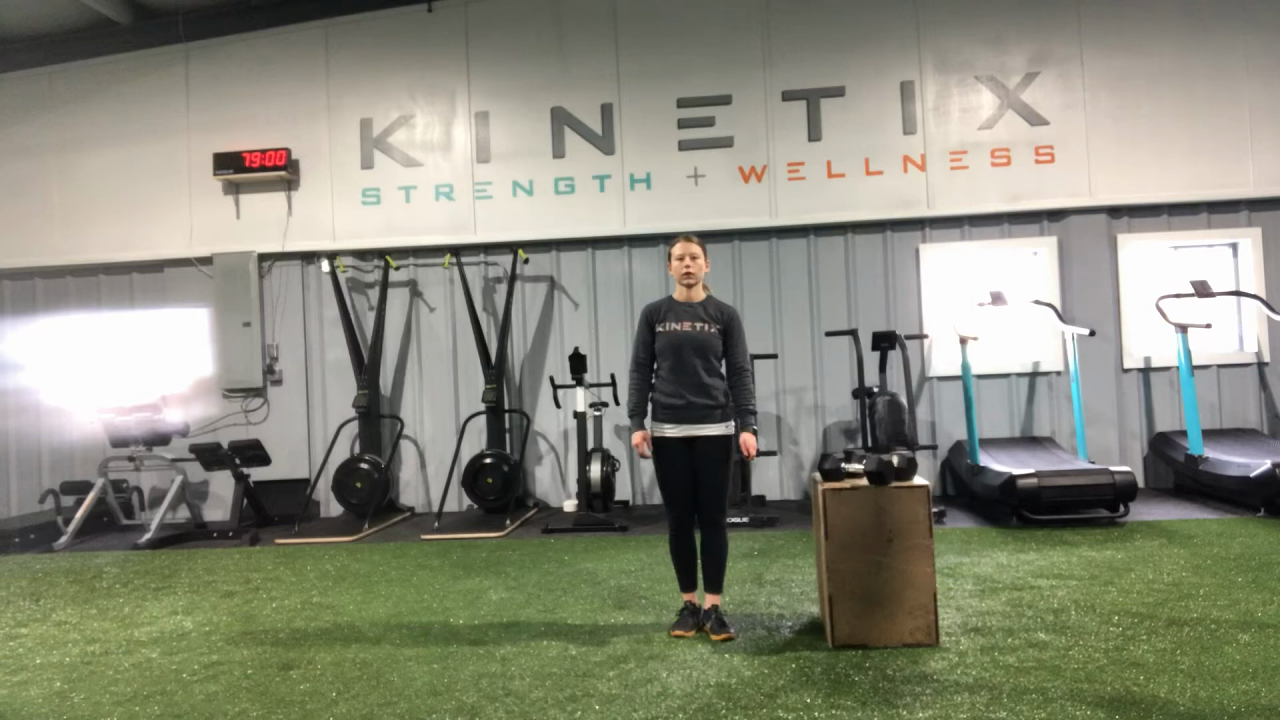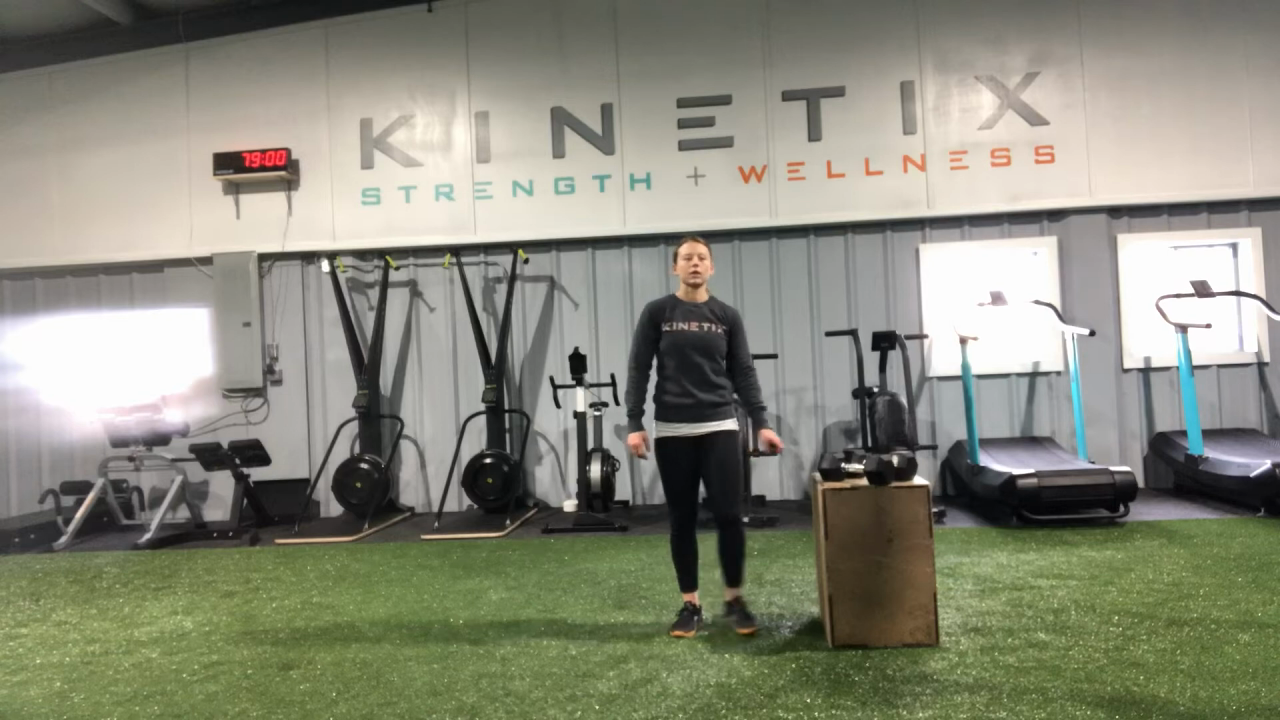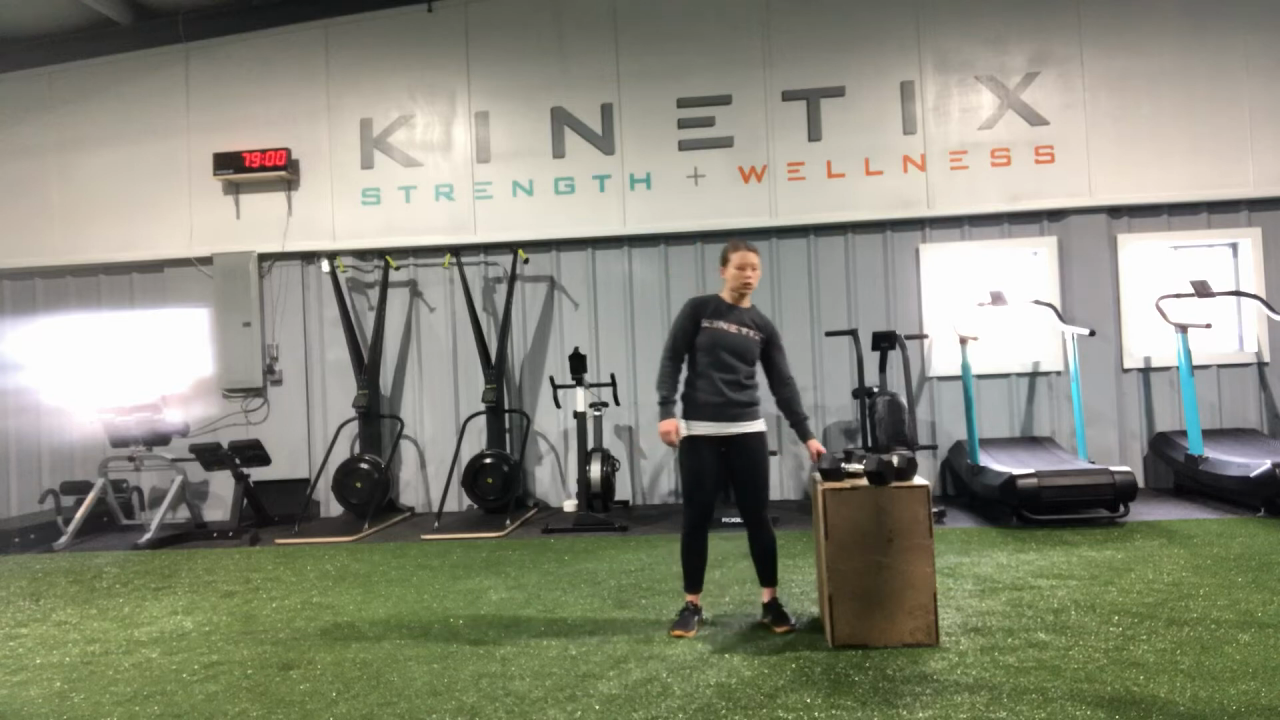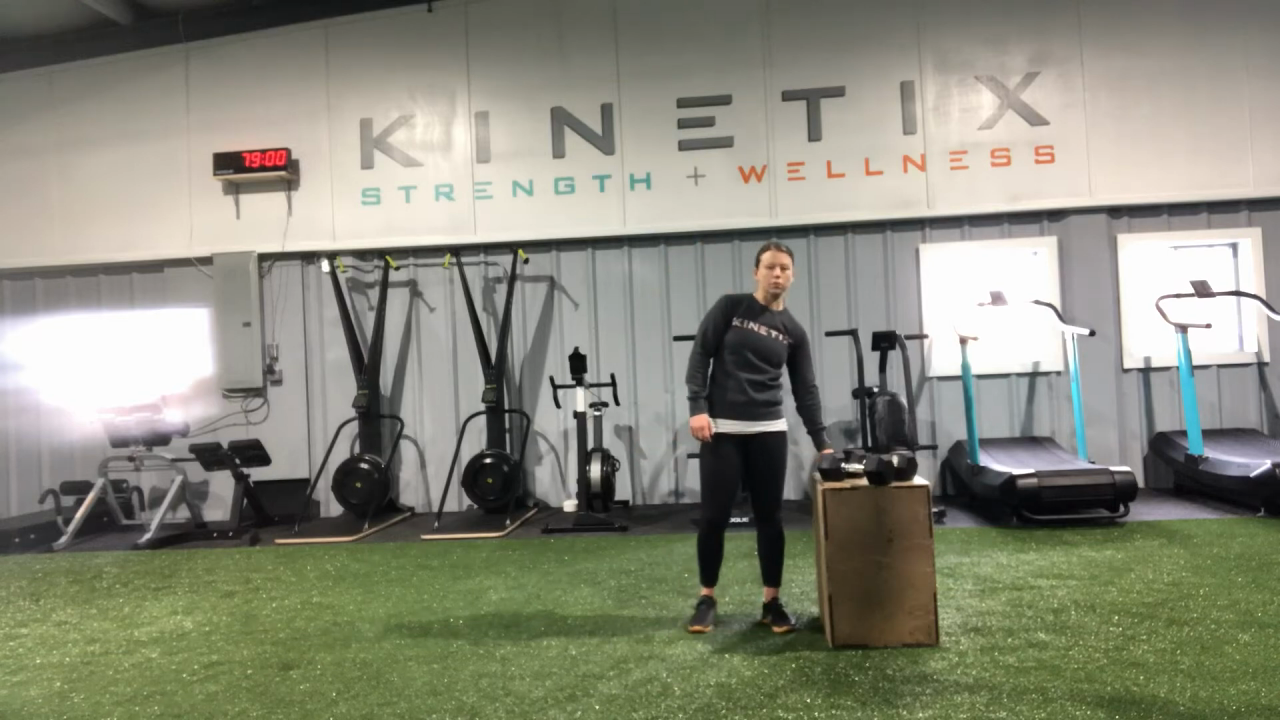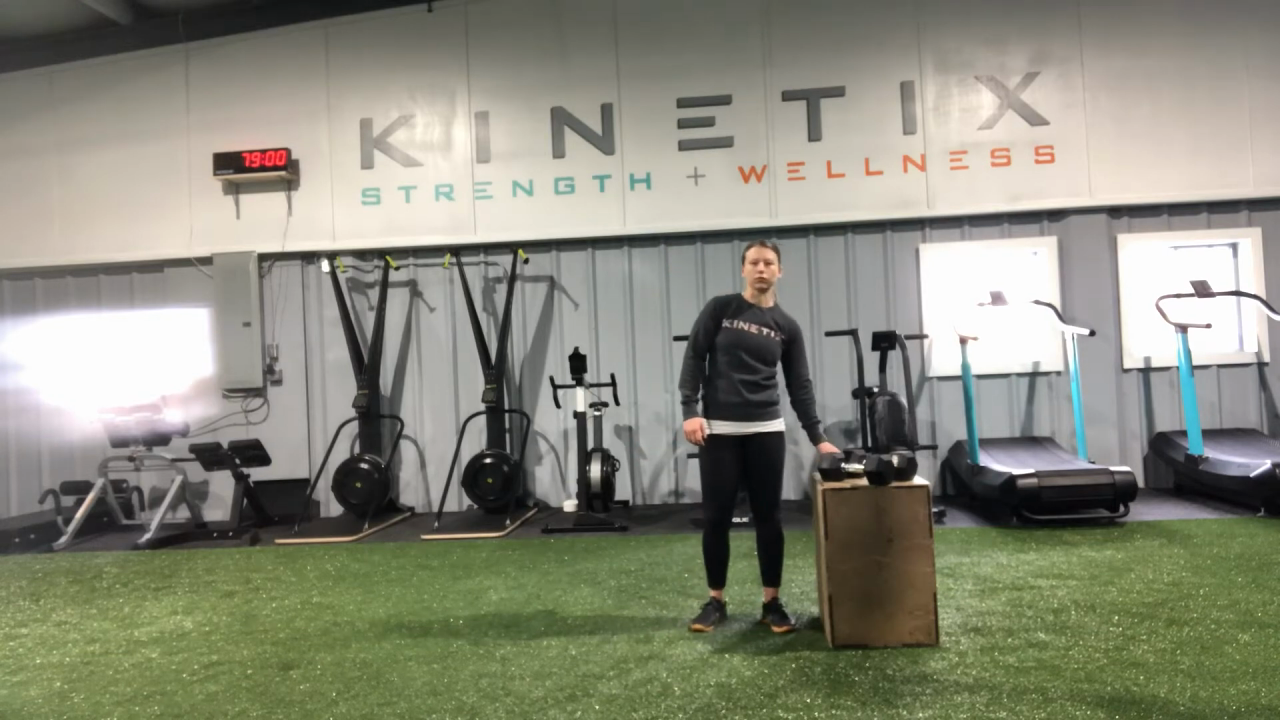
dt=0.4s
person 1, frame 1
left shoulder: (725, 315)
right shoulder: (654, 314)
left elbow: (739, 374)
right elbow: (640, 371)
left wrist: (747, 425)
right wrist: (637, 423)
left hip: (714, 429)
right hip: (668, 430)
left knee: (713, 518)
right knee: (679, 519)
left ankle: (713, 607)
right ankle: (689, 604)
person 1, frame 2
left shoulder: (727, 316)
right shoulder: (656, 312)
left elbow: (742, 373)
right elbow: (638, 370)
left wrist: (761, 423)
right wrist: (635, 424)
left hip: (720, 425)
right hip: (673, 430)
left knee: (729, 514)
right knee: (682, 519)
left ankle: (734, 599)
right ankle: (690, 605)
person 1, frame 3
left shoulder: (763, 326)
right shoulder: (697, 309)
left elbow: (782, 383)
right elbow: (671, 360)
left wrist: (806, 434)
right wrist: (667, 411)
left hip: (747, 430)
right hip: (699, 429)
left knee: (757, 517)
right knee: (696, 518)
left ankle: (771, 601)
right ankle: (692, 605)
person 1, frame 4
left shoulder: (794, 331)
right shoulder: (729, 307)
left elbow: (805, 390)
right elbow: (700, 356)
left wrist: (821, 443)
right wrist: (697, 407)
left hip: (769, 429)
right hip: (722, 427)
left knee: (769, 516)
right knee: (714, 515)
left ankle: (772, 601)
right ankle: (707, 597)
person 1, frame 5
left shoulder: (787, 326)
right shoulder: (719, 309)
left elbow: (800, 385)
right elbow: (694, 359)
left wrist: (817, 437)
right wrist: (690, 410)
left hip: (766, 428)
right hip: (719, 428)
left knee: (768, 516)
right knee: (716, 516)
left ankle: (772, 602)
right ankle: (716, 600)
